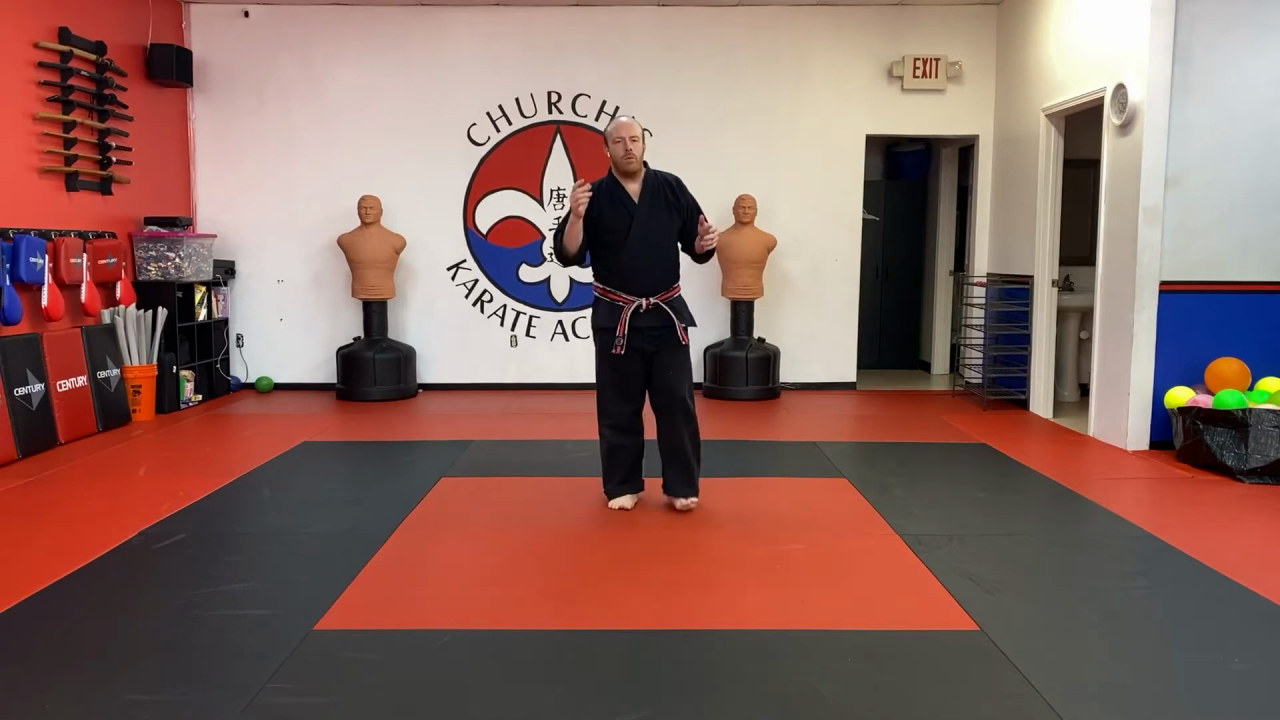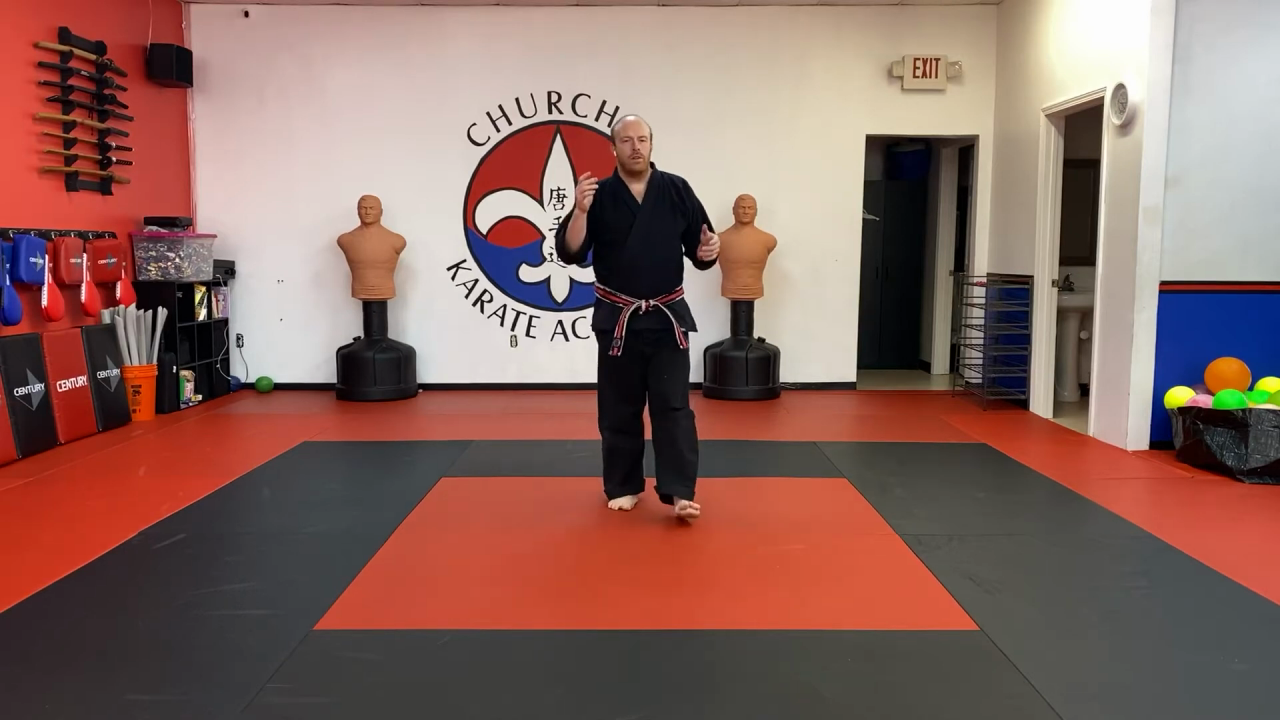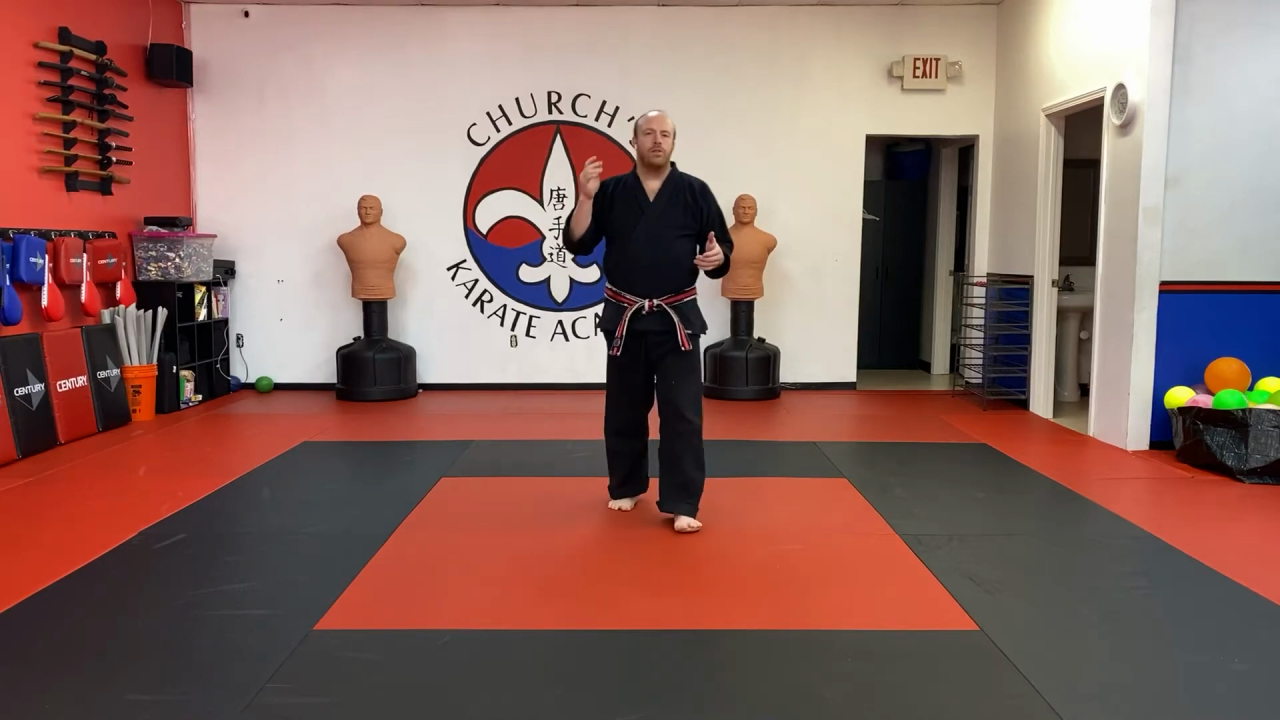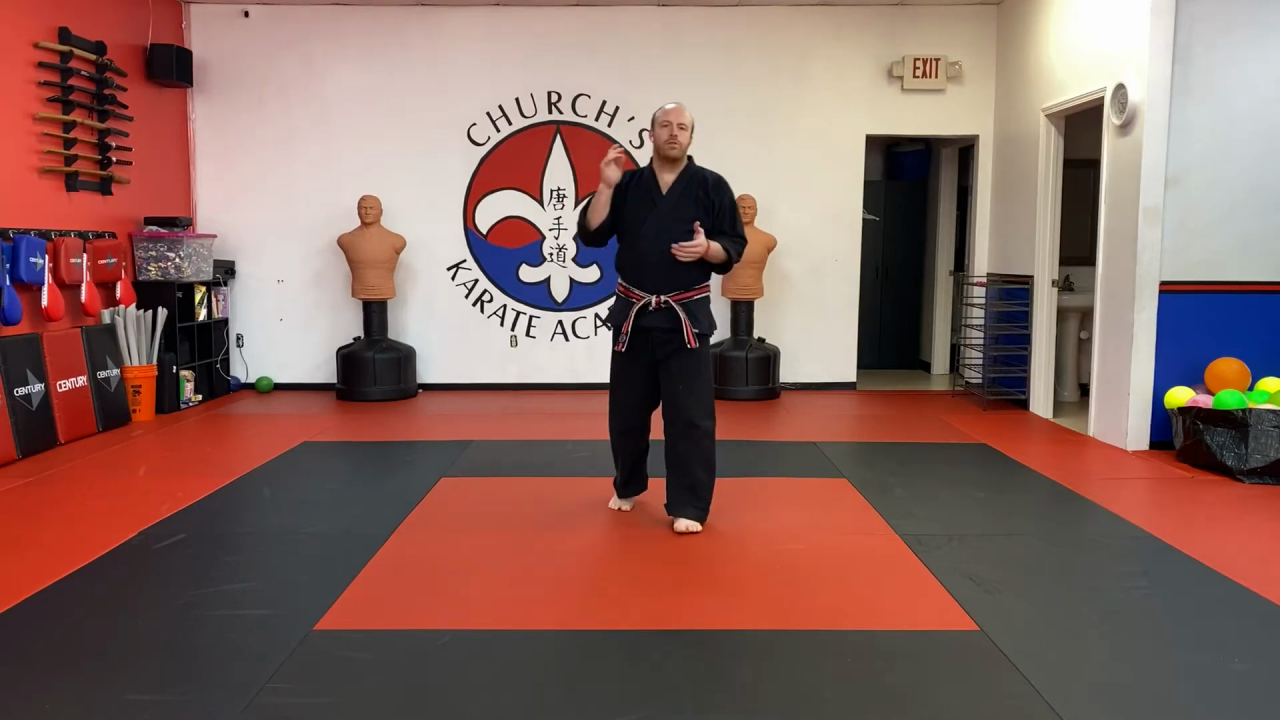
dt=0.2s
person 1, frame 1
left shoulder: (671, 188)
right shoulder: (593, 196)
left elbow: (694, 245)
right elbow: (569, 255)
left wrist: (706, 242)
right wrist: (576, 216)
left hip: (667, 313)
right hip: (616, 315)
left knee: (676, 401)
right knee: (619, 406)
left ankle: (682, 487)
right ankle: (623, 485)
person 1, frame 2
left shoulder: (677, 191)
right shoulder: (599, 195)
left elbow: (697, 243)
right elbow: (571, 253)
left wrist: (708, 250)
right wrist: (580, 211)
left hip: (668, 316)
right hip: (617, 316)
left knee: (673, 404)
right knee: (619, 407)
left ankle: (679, 492)
right ankle: (623, 486)
person 1, frame 3
left shoulder: (695, 192)
right shoulder: (611, 191)
left elbow: (721, 249)
right elbow: (578, 243)
left wrist: (716, 257)
right wrist: (586, 198)
left hip: (677, 317)
right hip: (625, 317)
left knee: (682, 412)
right knee: (624, 409)
left ankle: (682, 503)
right ankle: (626, 486)
person 1, frame 4
left shoulder: (711, 186)
right shoulder: (627, 183)
left elbow: (734, 245)
right elbow: (591, 234)
left wrist: (707, 247)
right wrist: (606, 187)
left hip: (686, 315)
right hip: (633, 312)
left knee: (690, 413)
right knee: (628, 408)
left ankle: (688, 506)
right ankle: (629, 485)
